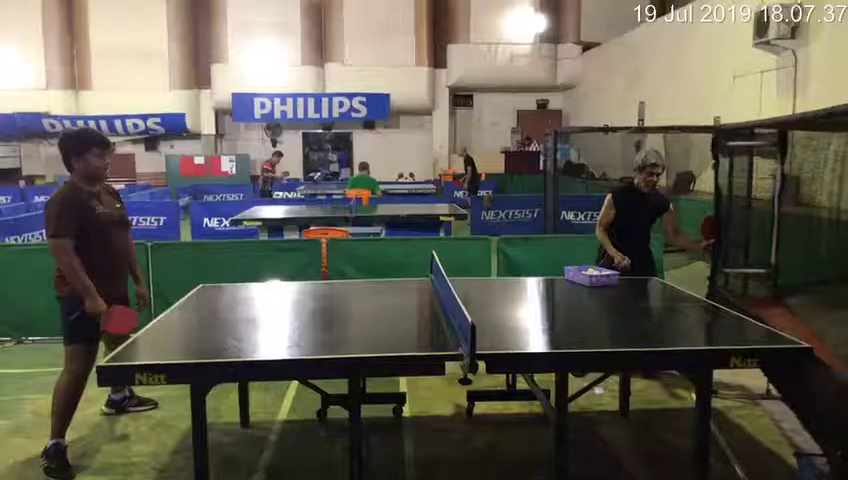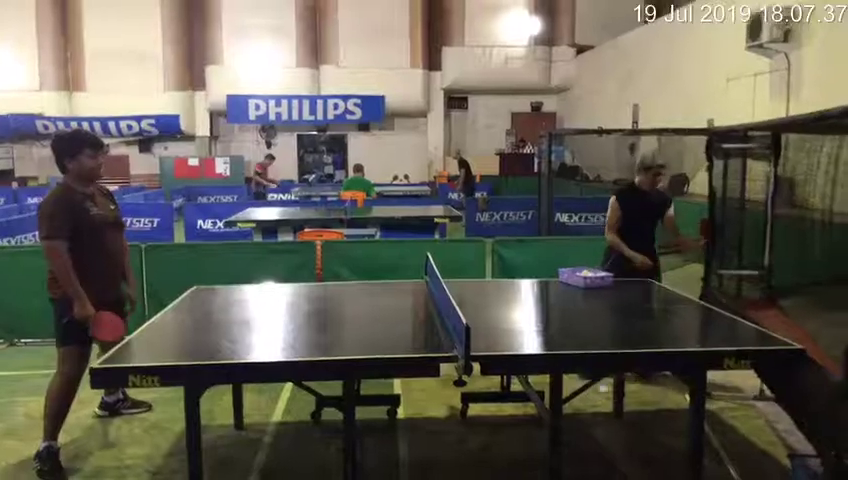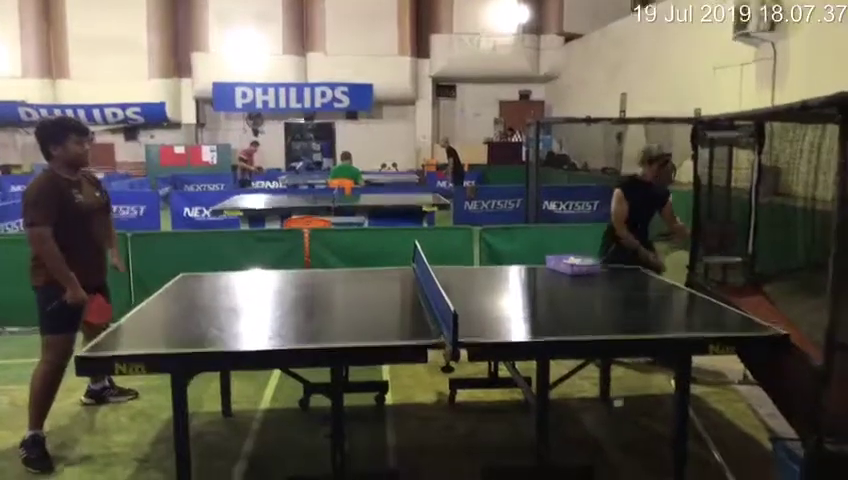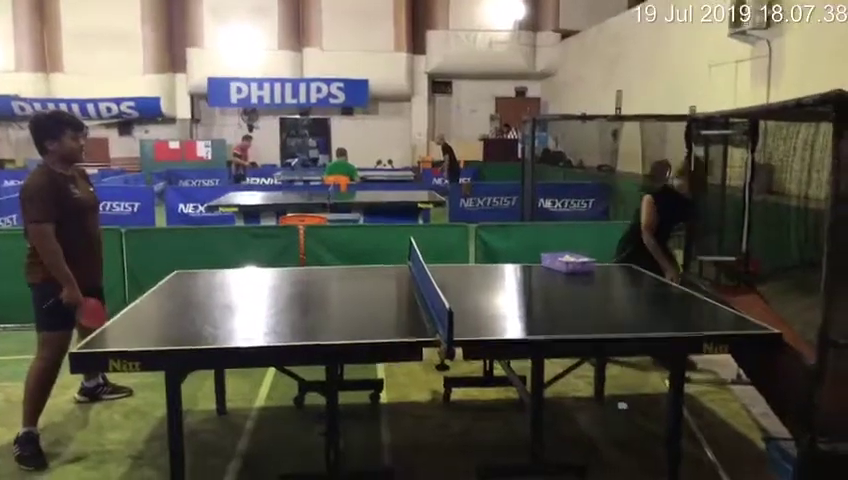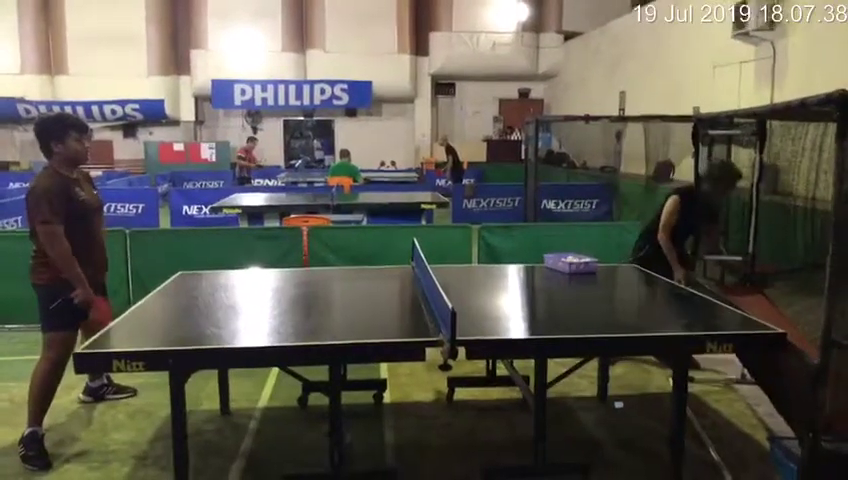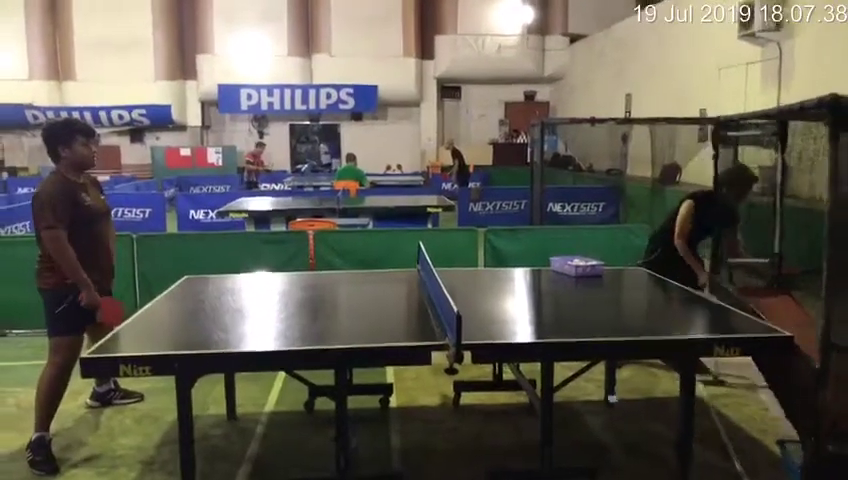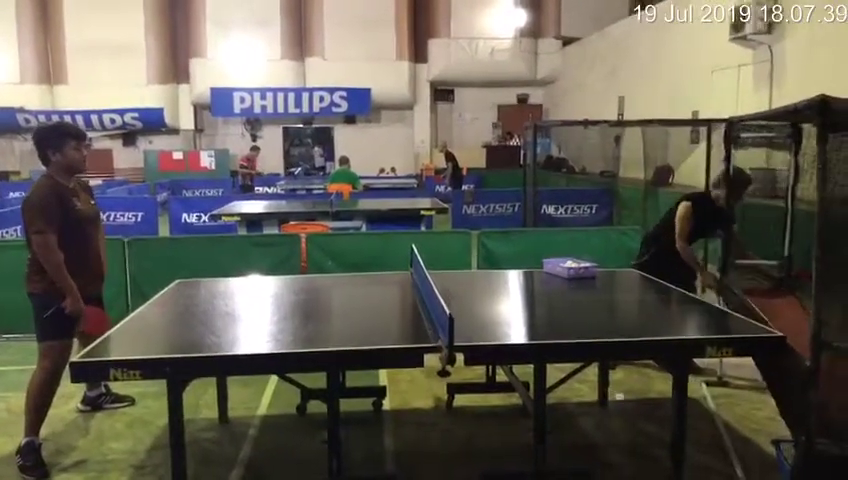
dt=0.3s
person 1, frame 1
left shoulder: (110, 193)
right shoulder: (64, 201)
left elbow: (124, 240)
right elbow: (63, 253)
left wrist: (138, 281)
right wrist: (90, 296)
left hip: (116, 291)
right hip: (84, 298)
left knee: (121, 347)
right knee: (78, 367)
left ankle: (119, 396)
right ankle: (55, 446)
person 1, frame 2
left shoulder: (104, 195)
right shoulder: (58, 202)
right elbow: (56, 255)
left wrist: (128, 281)
right wrist: (79, 300)
left hip: (110, 292)
right hip: (77, 300)
left knee: (115, 348)
right knee: (70, 370)
left ankle: (112, 399)
right ankle: (47, 448)
person 1, frame 3
left shoulder: (90, 180)
right shoulder: (43, 188)
left elbow: (104, 219)
right elbow: (41, 241)
left wrist: (113, 251)
right wrist: (70, 284)
left hip: (93, 278)
right hip: (60, 285)
left knee: (99, 334)
right knee: (55, 356)
left ankle: (98, 386)
right ankle: (33, 437)
person 1, frame 4
left shoulder: (79, 175)
right shoulder: (41, 184)
right elbow: (43, 239)
right wrist: (68, 285)
left hip: (88, 276)
right hip: (55, 283)
left knee: (94, 331)
right knee: (50, 353)
left ankle: (92, 384)
right ankle: (26, 434)
person 1, frame 5
left shoulder: (82, 178)
right shoulder: (47, 186)
right elbow: (53, 241)
left wrist: (94, 276)
right wrist: (79, 284)
left hip: (90, 276)
right hip: (61, 283)
left knee: (99, 332)
right knee: (56, 353)
left ankle: (96, 384)
right ankle: (32, 434)
person 1, frame 6
left shoulder: (91, 183)
right shoulder: (53, 191)
right elbow: (56, 245)
left wrist: (105, 273)
right wrist: (85, 287)
left hip: (97, 281)
right hip: (66, 288)
left knee: (104, 336)
right knee: (62, 358)
left ankle: (104, 389)
right ankle: (39, 439)
person 1, frame 7
left shoulder: (82, 188)
right shoulder: (43, 195)
right elbow: (45, 249)
left wrist: (99, 272)
right wrist: (70, 294)
left hip: (88, 286)
right hip: (55, 293)
left knee: (95, 341)
right knee: (52, 363)
left ankle: (94, 393)
right ankle: (29, 444)
person 2, frame 1
left shoulder: (662, 203)
right shoulder: (617, 197)
left elbow: (673, 237)
right elbow: (600, 229)
left wrist: (699, 246)
right wrist: (614, 254)
left hip: (642, 261)
right hip: (613, 260)
person 2, frame 2
left shoulder: (663, 201)
right shoulder: (620, 197)
left elbow: (675, 235)
right elbow: (610, 234)
left wrist: (697, 245)
right wrist: (633, 256)
left hip: (647, 260)
right hip: (620, 260)
person 2, frame 3
left shoulder: (661, 193)
right shoulder: (623, 190)
left elbow: (674, 224)
right elbow: (620, 229)
right wrist: (646, 254)
left hip: (642, 248)
right hip: (616, 248)
person 2, frame 4
left shoulder: (688, 205)
right shoulder: (654, 197)
right elbow: (647, 235)
right wrist: (667, 268)
left hip: (657, 251)
right hip: (632, 253)
left ankle: (667, 355)
person 2, frame 5
left shoulder: (710, 208)
right shoulder: (680, 197)
left elbow: (711, 242)
right elbow: (662, 235)
right wrist: (676, 268)
left hip: (675, 251)
right hip: (650, 249)
person 2, frame 6
left shoulder: (727, 213)
right shoulder: (695, 202)
left elbow: (733, 249)
right elbow: (679, 241)
right wrist: (700, 272)
left hip: (686, 255)
right hip: (663, 251)
person 2, frame 7
left shoulder: (724, 215)
right shoulder: (691, 203)
right elbow: (681, 243)
right wrist: (703, 272)
left hip: (678, 257)
right hip: (654, 253)
